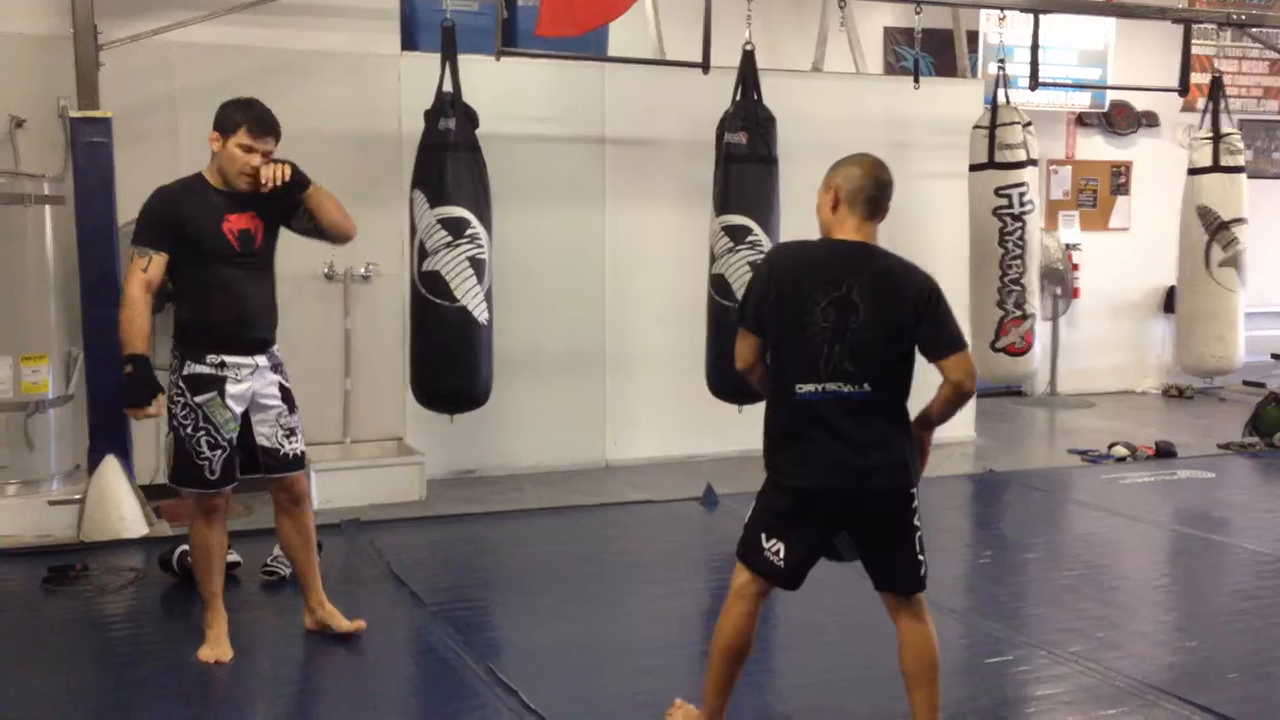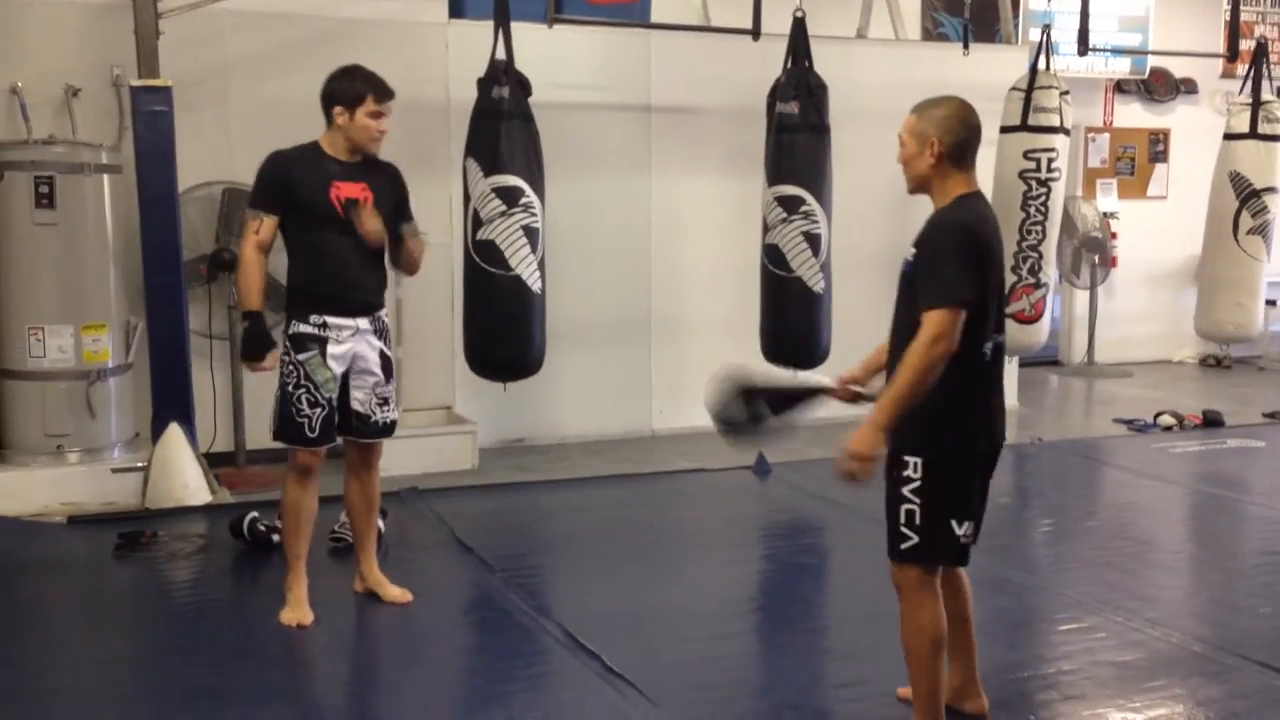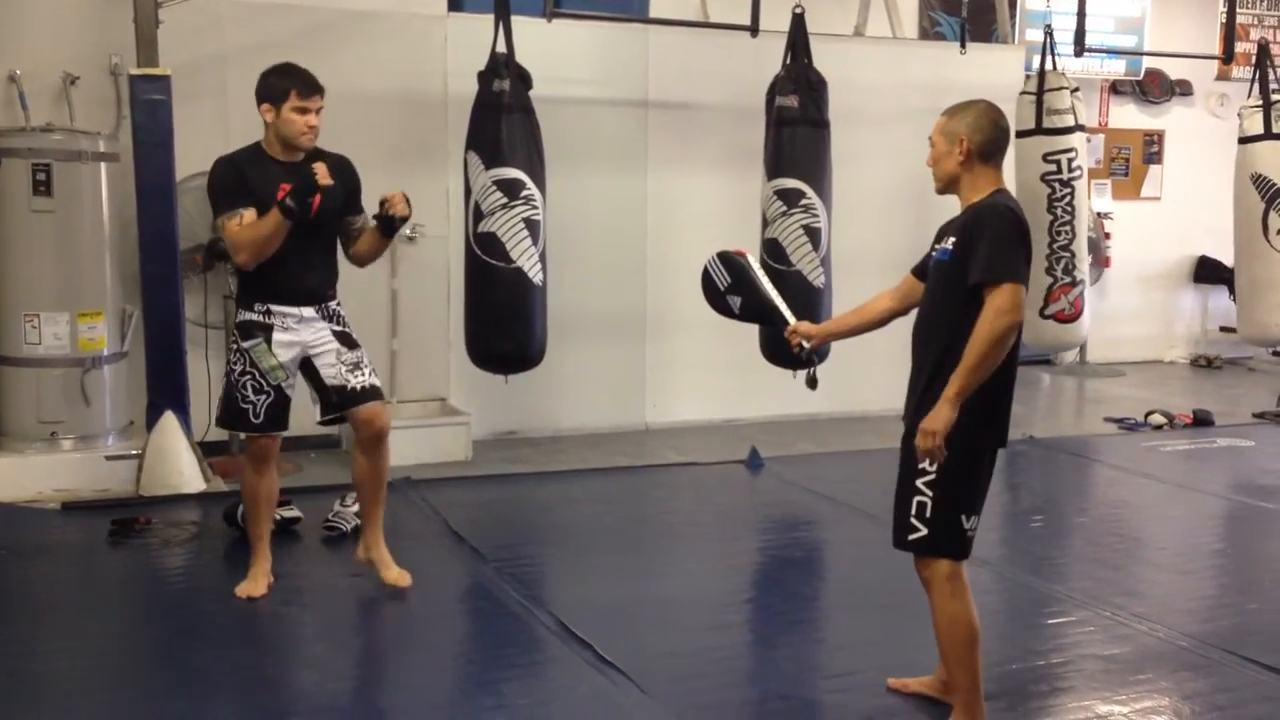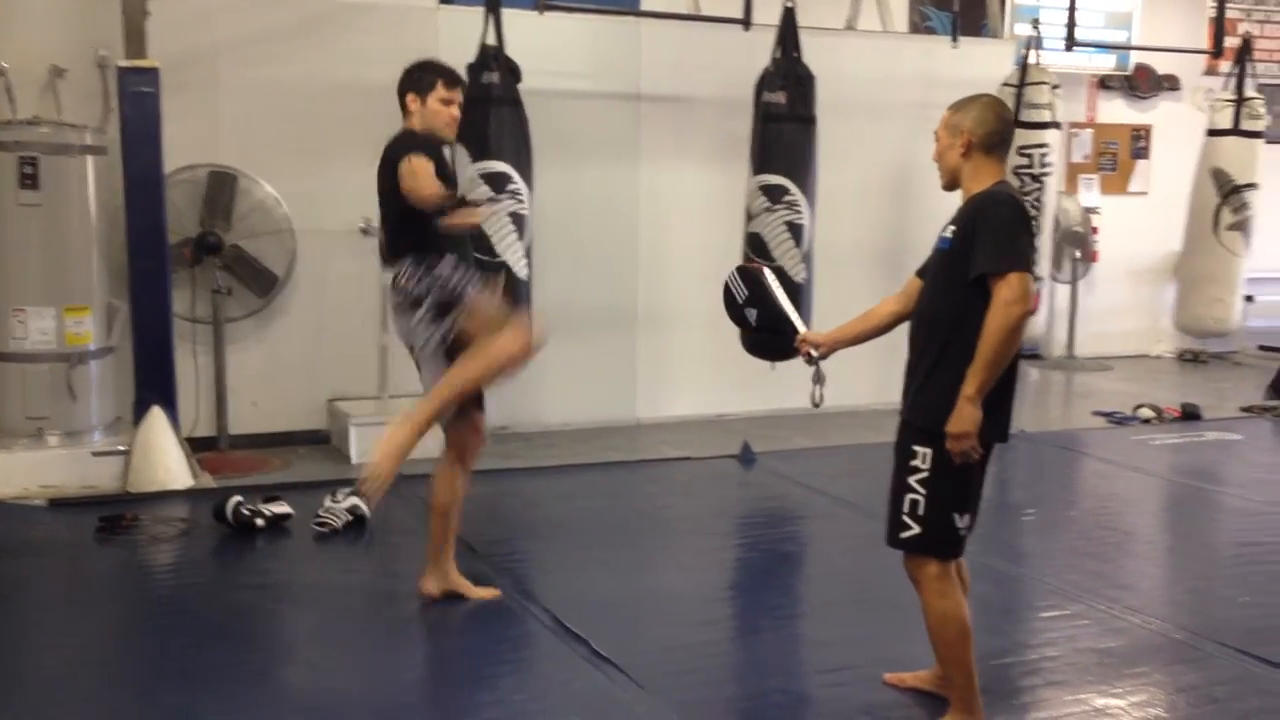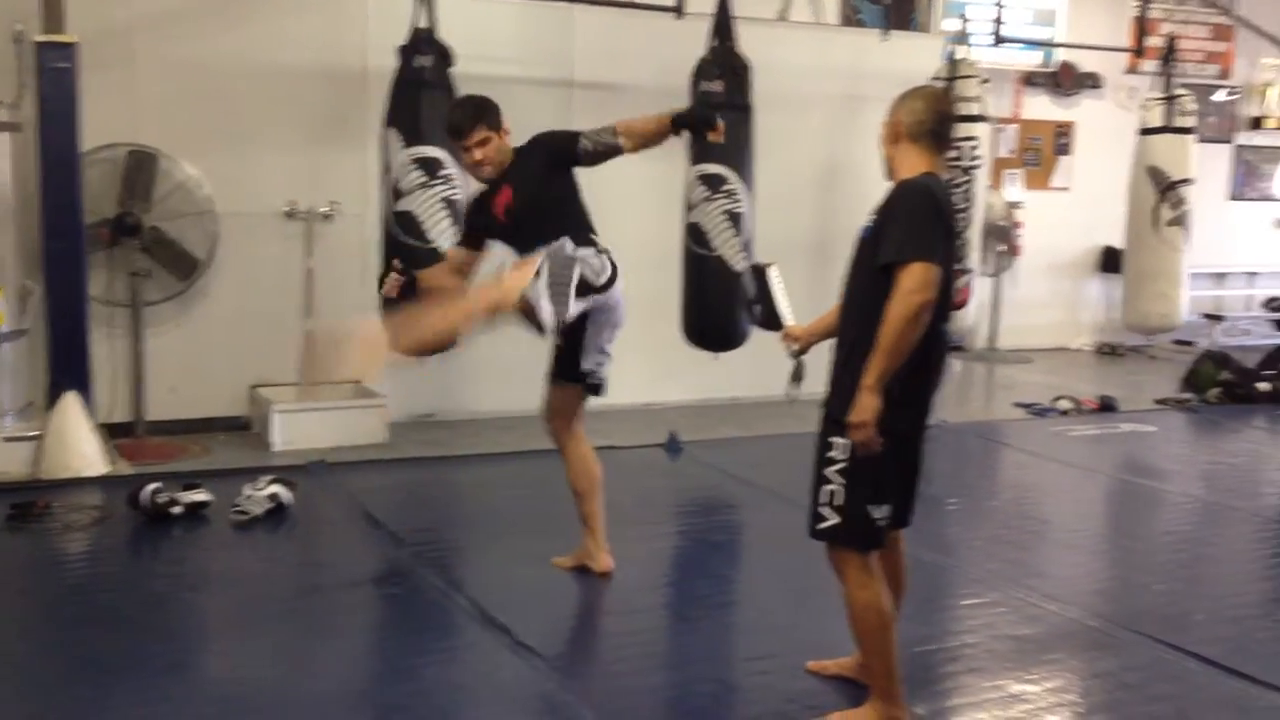
dt=1s
person 1, frame 1
left shoulder: (781, 264)
right shoulder: (912, 283)
left elbow: (747, 361)
right elbow: (962, 379)
right wrist: (922, 426)
left hip: (801, 468)
right hip: (885, 472)
left knee: (748, 587)
right knee: (907, 605)
person 1, frame 2
left shoulder: (951, 229)
right shoulder: (971, 218)
left elbow: (938, 338)
left wrist: (876, 422)
right wrist: (868, 368)
left hip: (941, 434)
right hip: (963, 427)
left knee: (914, 574)
right knee: (940, 560)
person 1, frame 3
left shoulder: (996, 218)
right shoulder: (961, 225)
left elbow: (1003, 315)
right elbow: (899, 298)
left wrist: (949, 404)
right wrist: (820, 330)
left hip: (955, 424)
right hip: (937, 417)
left knee: (939, 562)
right knee: (938, 555)
person 1, frame 4
left shoulder: (997, 208)
right shoulder: (969, 215)
left elbow: (1014, 302)
right elbow: (906, 300)
left wrist: (971, 399)
right wrist: (830, 340)
left hip: (954, 418)
right hip: (934, 413)
left knee: (928, 559)
right knee: (941, 552)
person 1, frame 5
left shoulder: (913, 197)
right shoulder: (924, 198)
left elbow: (916, 294)
left wrist: (871, 388)
right wrist: (811, 333)
left hip: (874, 405)
right hip: (896, 407)
left knee: (851, 549)
right knee: (882, 536)
right ankle: (871, 660)
person 2, frame 1
left shoulder: (270, 198)
right shoulder: (173, 202)
left elbow: (344, 231)
right elbow: (139, 288)
left wrist: (300, 181)
right wrist: (137, 367)
left hip: (265, 365)
right hip: (204, 370)
left knee: (292, 489)
right knee: (211, 500)
left ankle: (318, 606)
right ankle: (216, 623)
person 2, frame 2
left shoulder: (385, 176)
right shoulder: (287, 168)
left elbow: (411, 262)
right elbow: (253, 248)
left wrist: (392, 236)
right wrist: (253, 322)
left hip: (371, 329)
right hip: (313, 330)
left knee: (366, 453)
right knee: (306, 459)
left ankle: (368, 570)
right ankle: (296, 586)
person 2, frame 3
left shoulder: (339, 170)
right shoulder: (233, 171)
left elbow: (357, 251)
right elbow: (244, 253)
left wrist: (387, 226)
right wrist: (295, 201)
left hip: (324, 316)
right hip: (264, 322)
left knee: (374, 420)
right knee: (261, 446)
left ankle: (374, 543)
right ankle: (260, 562)
person 2, frame 4
left shoulder: (426, 154)
right shoulder: (412, 146)
right elbow: (421, 186)
left wrist: (467, 250)
right wrist: (451, 206)
left hip: (444, 310)
right hip: (428, 276)
left knee: (466, 439)
right knee: (515, 338)
left ankle: (440, 571)
right ankle: (407, 425)
person 2, frame 5
left shoulder: (544, 152)
right shoulder: (481, 209)
left elbow: (623, 136)
right elbow: (452, 271)
left wrist: (680, 120)
right wrist: (409, 275)
left hip: (580, 270)
right hip: (585, 300)
left knee: (492, 297)
right knee: (563, 423)
right ankle: (595, 548)
